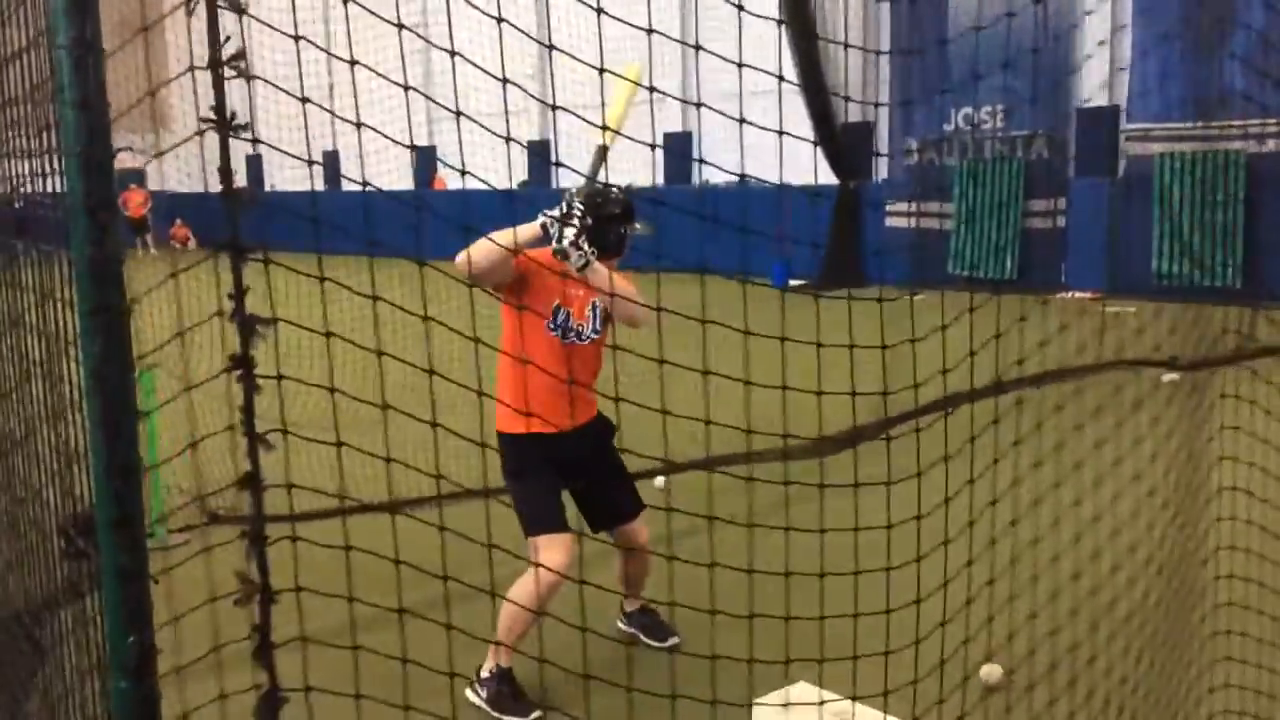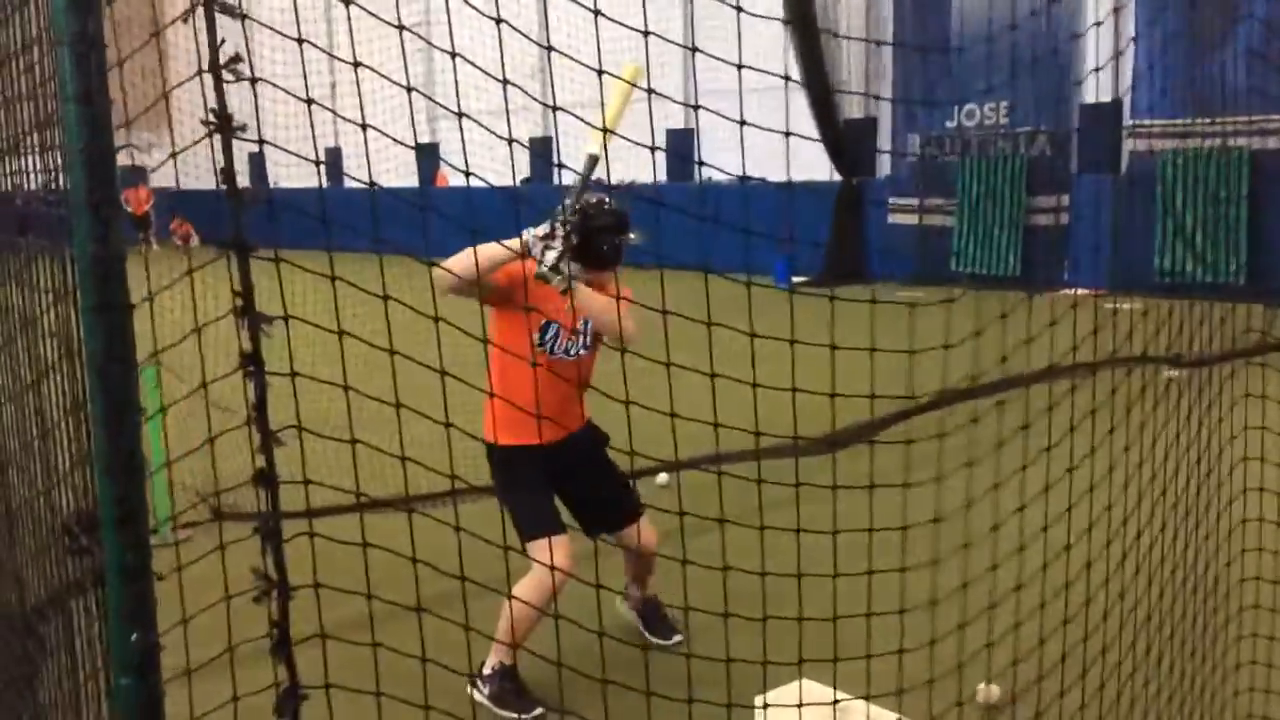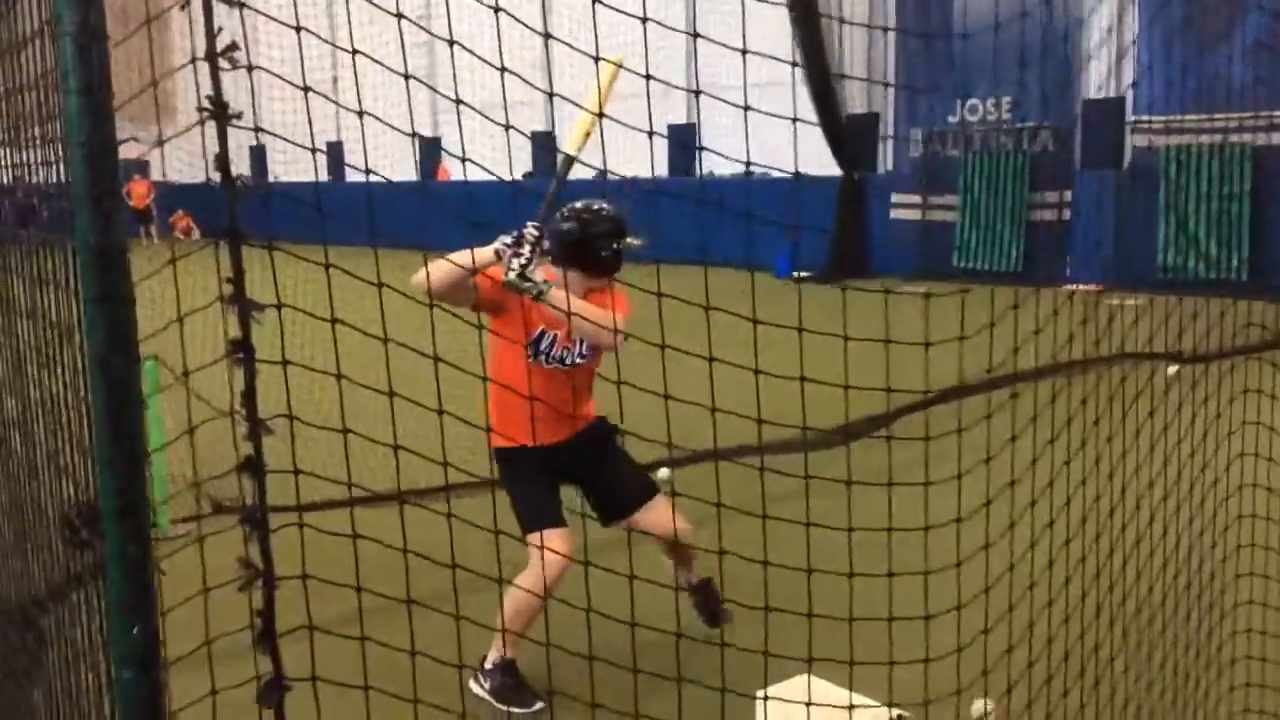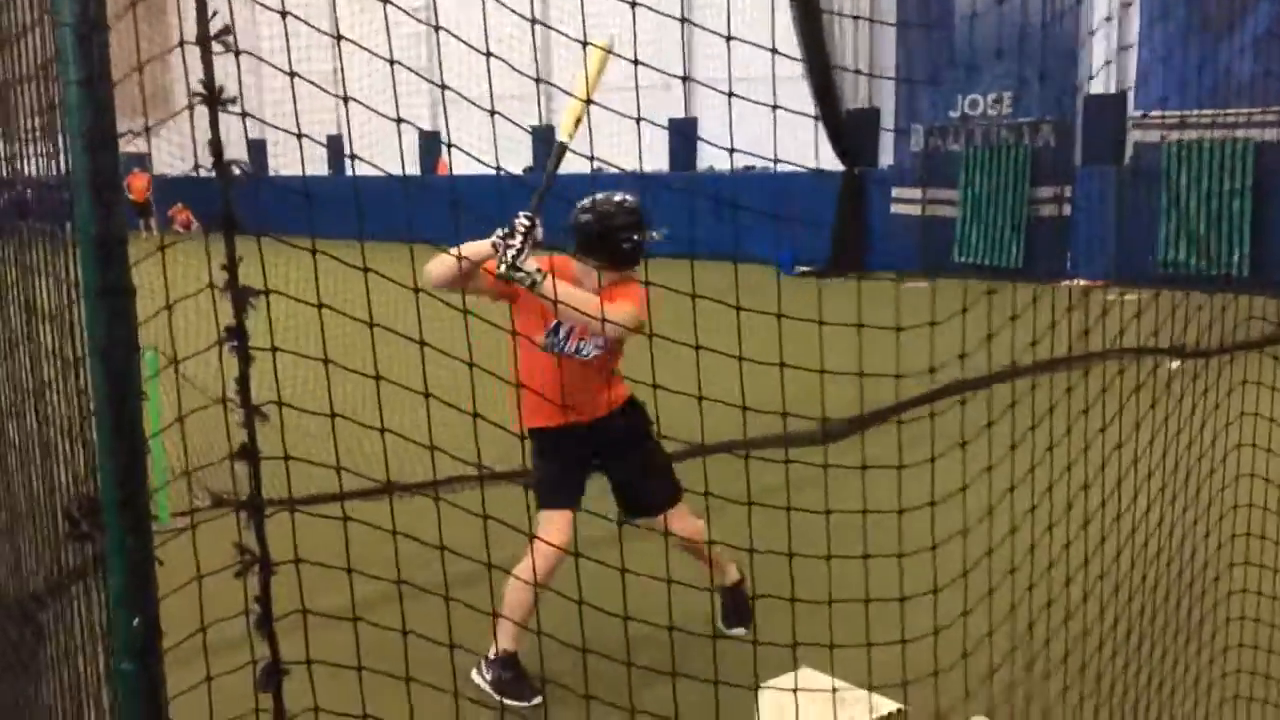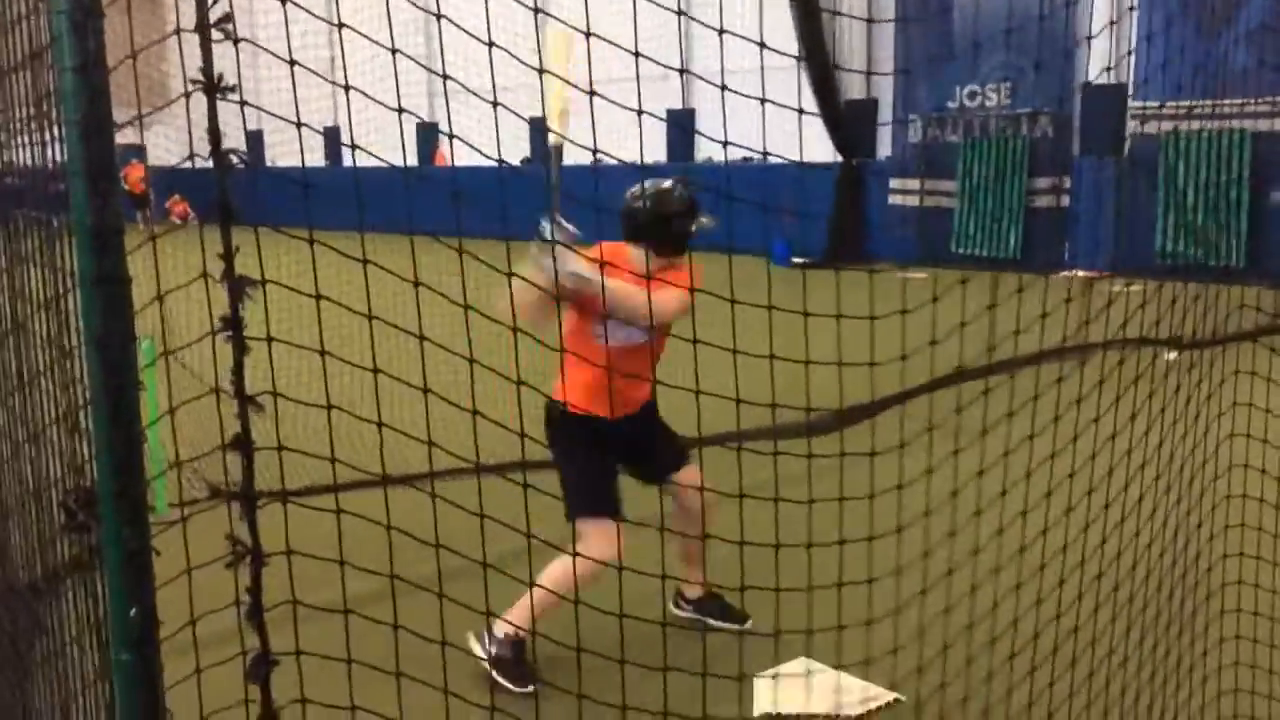
dt=0.2s
person 1, frame 1
left shoulder: (607, 277)
right shoulder: (528, 268)
left elbow: (639, 315)
right elbow: (467, 264)
left wrist: (581, 262)
right wrist: (541, 228)
left hip: (584, 428)
right hip: (526, 438)
left knee: (637, 539)
right knee: (553, 563)
left ankle: (633, 608)
right ankle: (490, 675)
person 1, frame 2
left shoulder: (604, 291)
right shoulder: (517, 280)
left elbow: (624, 331)
right elbow: (448, 277)
left wrist: (562, 281)
right wrist: (522, 246)
left hip: (575, 437)
right hip: (516, 449)
left knee: (644, 542)
right knee: (554, 567)
left ankle: (639, 598)
right ankle: (492, 673)
person 1, frame 3
left shoulder: (609, 298)
right shoulder: (506, 287)
left elbow: (608, 336)
right elbow: (429, 283)
left wrist: (534, 287)
right wrist: (495, 254)
left hip: (583, 433)
right hip: (522, 448)
left knee: (668, 527)
right knee: (553, 558)
left ankle: (695, 575)
right ankle: (494, 666)
person 1, frame 4
left shoulder: (629, 293)
right shoulder: (538, 270)
left elbow: (608, 323)
right elbow: (436, 275)
left wrist: (532, 279)
right wrist: (497, 245)
left hip: (617, 418)
right hip: (553, 428)
left knee: (684, 528)
right knee: (552, 538)
left ankle: (730, 581)
right ankle: (498, 659)
person 1, frame 5
left shoulder: (679, 277)
right shoulder: (593, 261)
left elbow: (655, 310)
right elbow: (525, 309)
left wrist: (583, 277)
right wrist: (549, 266)
left hip: (629, 409)
right hip: (583, 419)
left knee: (690, 491)
right knee: (599, 546)
left ankle: (692, 592)
right ankle: (505, 632)
